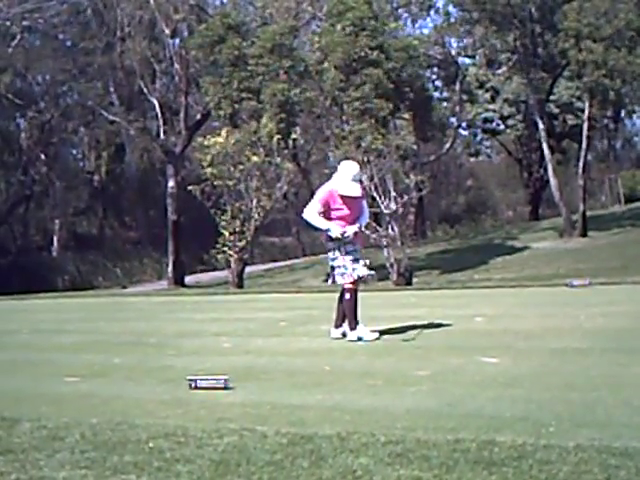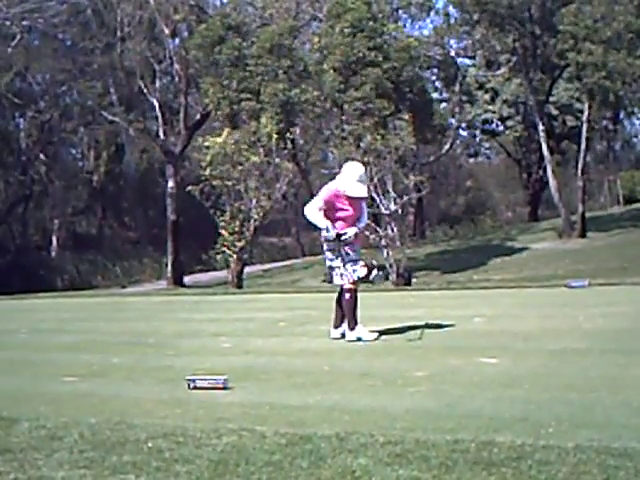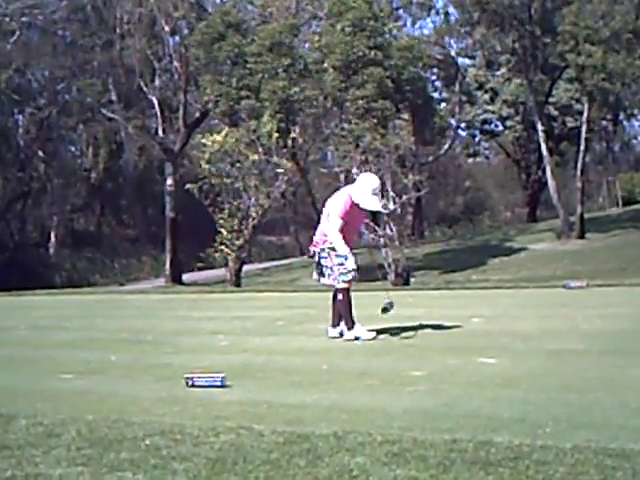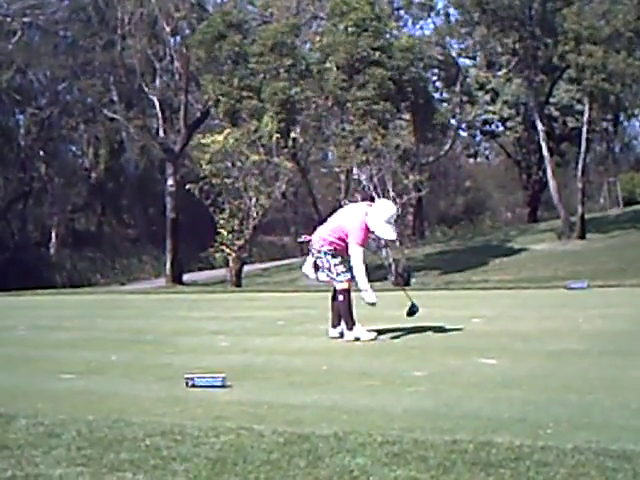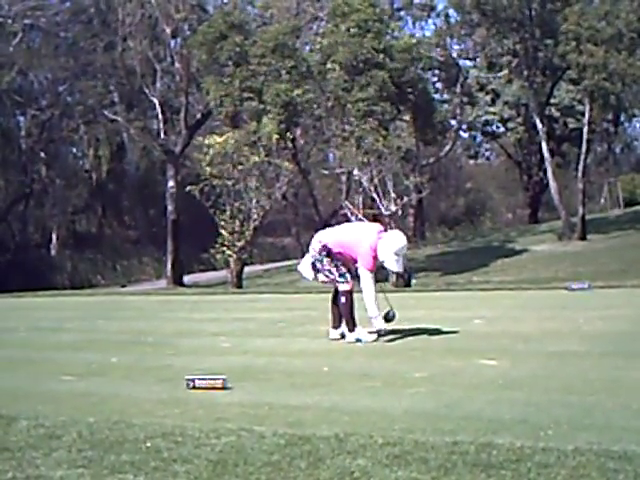
dt=0.3s
person 1, frame 1
left shoulder: (357, 190)
right shoulder: (328, 191)
left elbow: (365, 213)
right elbow: (308, 213)
left wrist: (356, 226)
right wrist: (330, 227)
left hip: (353, 241)
right hip: (338, 243)
left knee: (350, 284)
right knee: (350, 283)
left ankle: (338, 327)
right ankle: (354, 329)
person 1, frame 2
left shoulder: (358, 191)
right shoulder: (331, 191)
left elbow: (363, 214)
right elbow: (310, 209)
left wrist: (356, 228)
right wrist: (327, 226)
left hip: (350, 243)
right hip: (336, 244)
left knee: (348, 285)
right knee: (350, 284)
left ankle: (337, 328)
right ankle: (353, 329)
person 1, frame 3
left shoulder: (360, 198)
right shoulder: (344, 202)
right elbow: (333, 232)
left wrist: (362, 233)
right wrist: (347, 256)
left hip: (340, 246)
right hip: (329, 245)
left knee: (341, 284)
right knee: (343, 284)
left ankle: (335, 327)
right ankle: (351, 329)
person 1, frame 4
left shoulder: (370, 209)
right shoulder: (359, 227)
right elbow: (357, 262)
left wrist: (368, 242)
right wrist: (366, 290)
left hip: (336, 246)
right hip: (325, 246)
left knee: (341, 285)
right knee: (343, 284)
left ankle: (335, 327)
right ankle: (351, 330)
person 1, frame 5
left shoulder: (380, 231)
right shoulder: (368, 250)
right elbow: (367, 287)
right wrist: (375, 316)
left hip: (328, 244)
right hip: (322, 247)
left knee: (340, 286)
right knee: (346, 285)
left ankle: (336, 329)
right ankle: (352, 331)
